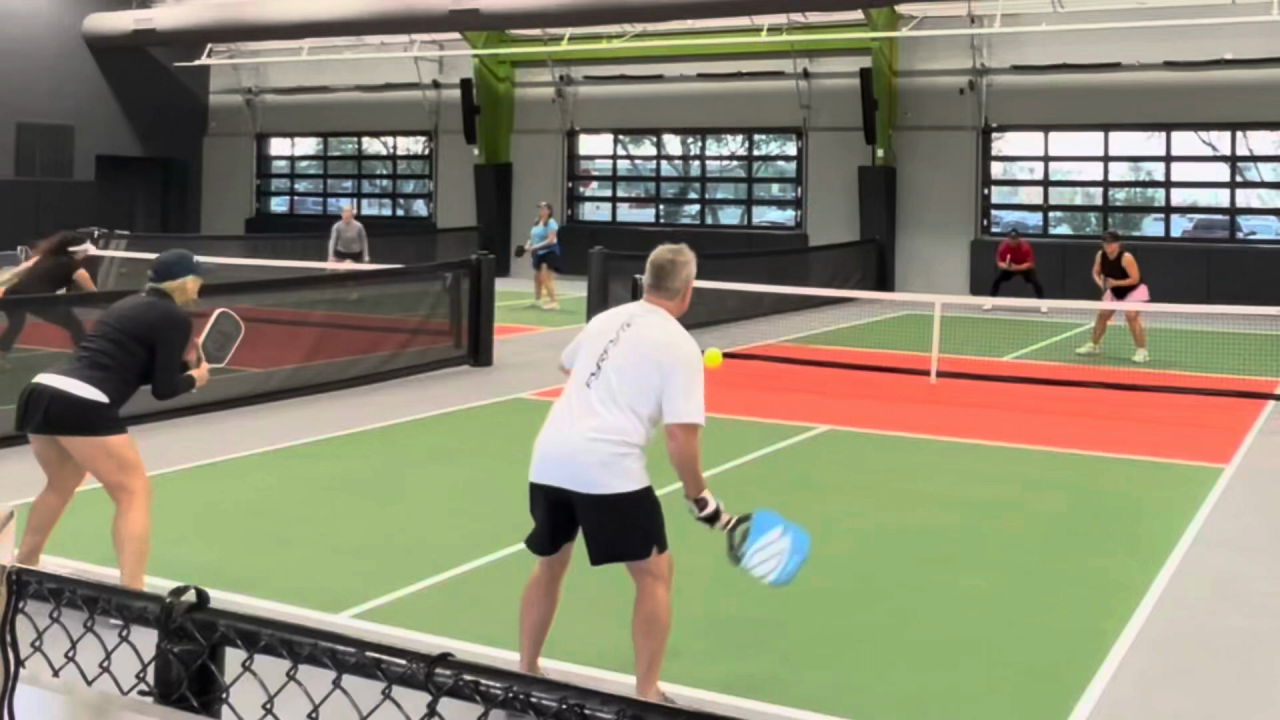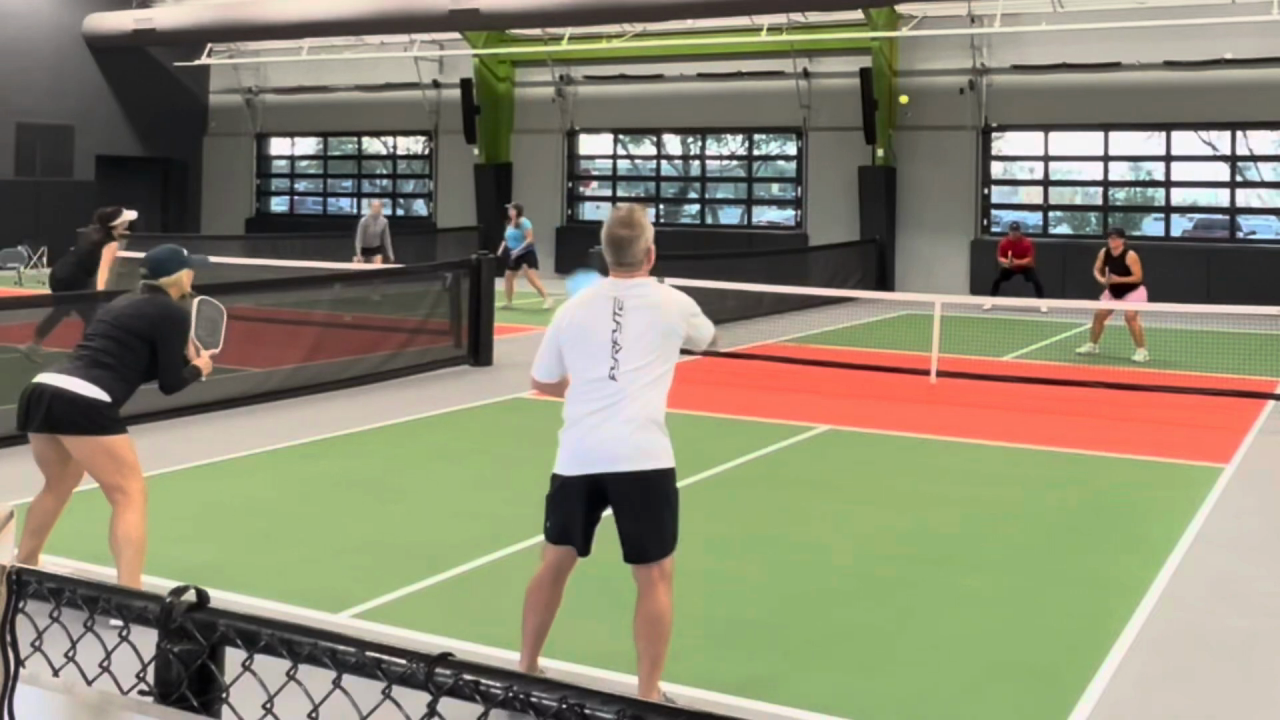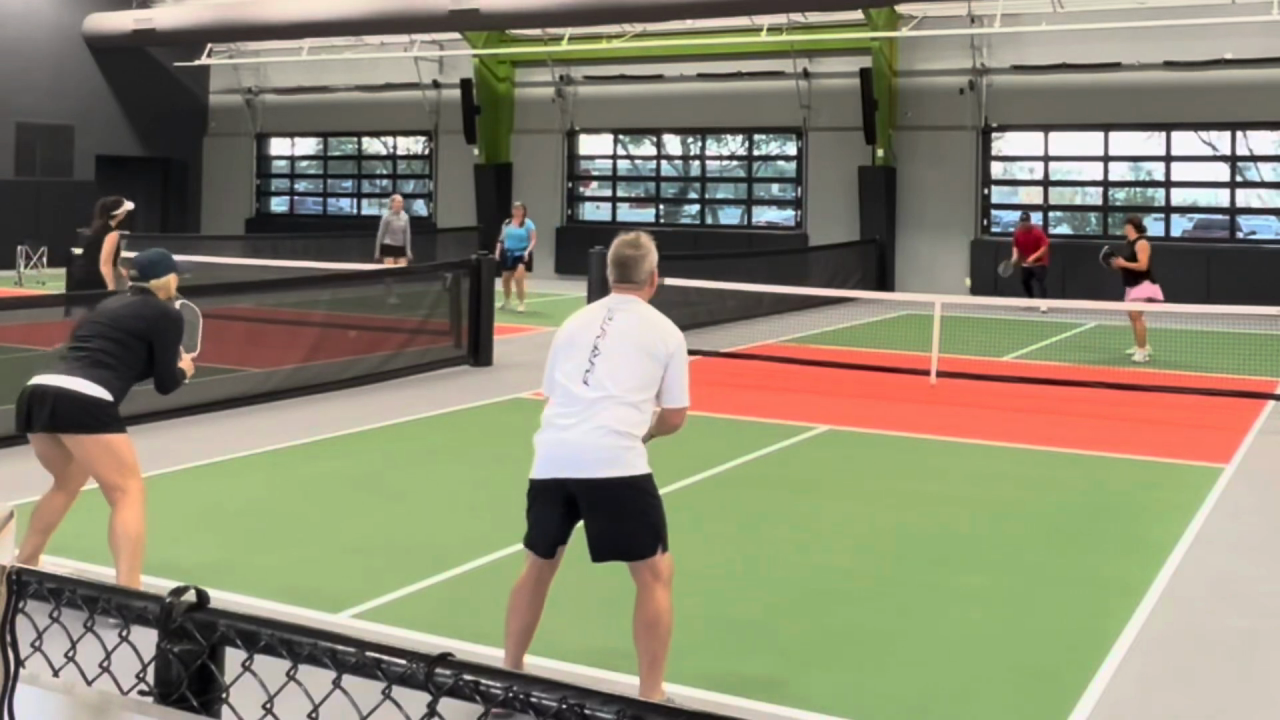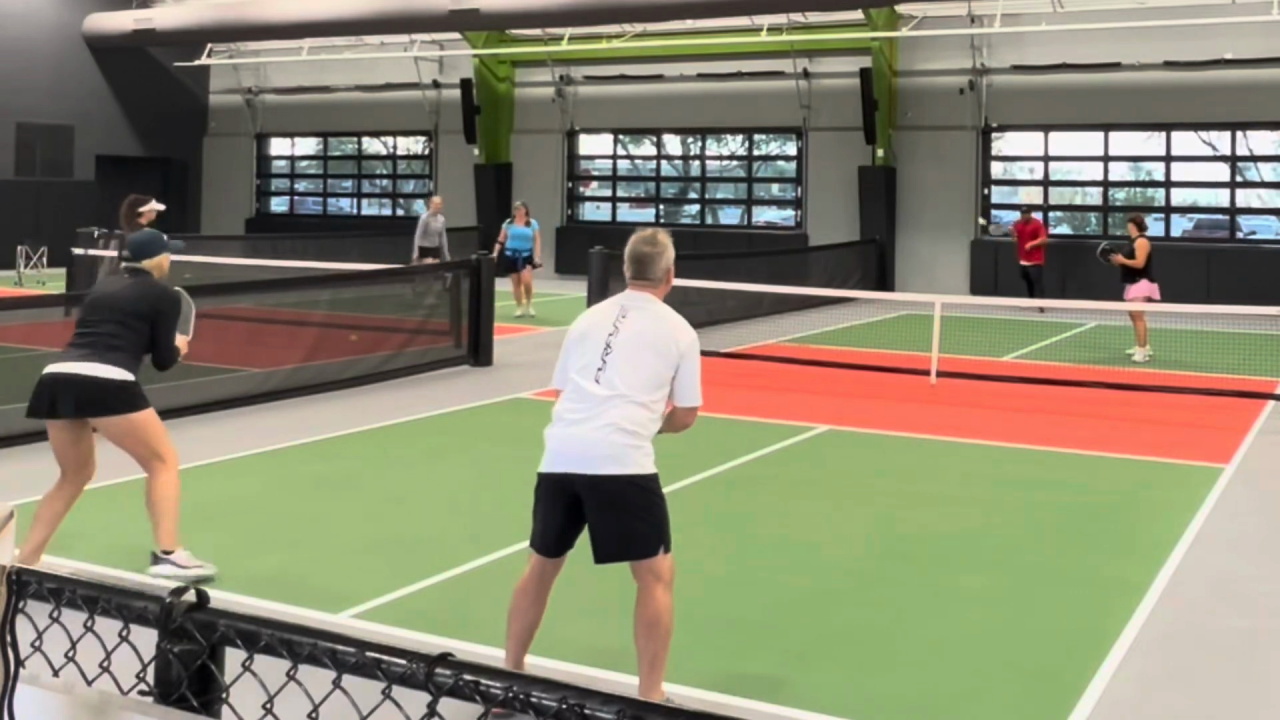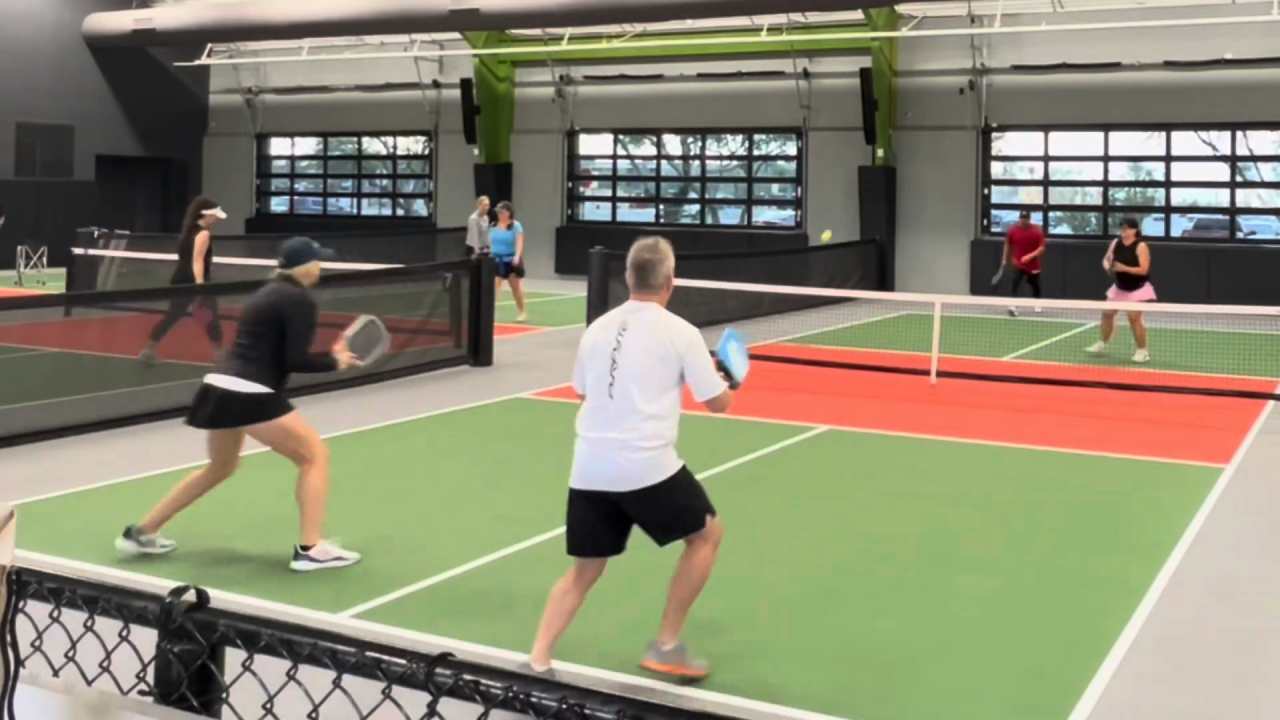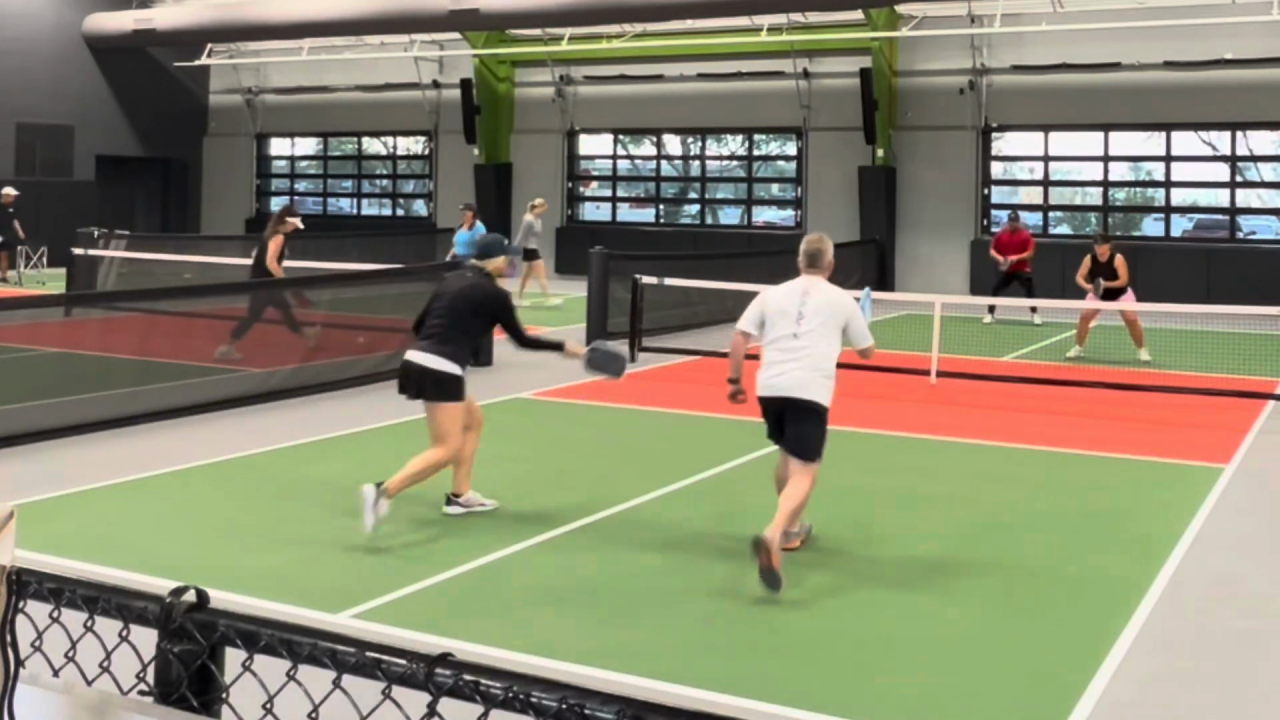
dt=0.7s
person 1, frame 1
left shoulder: (605, 320)
right shoulder: (681, 347)
right elbow: (682, 436)
right wrist: (699, 496)
left hip: (548, 460)
right hip: (608, 469)
left knee: (549, 566)
right knee: (654, 575)
left ankle: (525, 675)
right ankle: (647, 697)
person 1, frame 2
left shoulder: (571, 309)
right shoulder: (672, 304)
left elbow: (544, 385)
right elbow: (706, 339)
left hip: (578, 456)
right hip: (642, 457)
left knee: (555, 562)
right knee: (655, 577)
left ankle: (525, 672)
right ankle: (648, 698)
person 1, frame 3
left shoulder: (574, 323)
right shoulder: (665, 332)
right elbow: (673, 418)
left hip: (552, 459)
right hip: (616, 464)
left knee: (540, 565)
right knee: (654, 575)
left ankle: (509, 677)
right ankle: (651, 697)
person 1, frame 4
left shoulder: (589, 318)
right shoulder: (678, 330)
right elbow: (684, 417)
left hip: (561, 456)
right hip: (621, 462)
left knee: (542, 565)
right knee: (656, 575)
left ankle: (509, 677)
right ankle: (650, 700)
person 1, frame 5
left shoulder: (597, 330)
right shoulder: (680, 333)
right elbow: (718, 402)
right wrist: (729, 382)
left hip: (589, 470)
right hip: (647, 467)
left knee: (582, 572)
right knee: (706, 535)
left ankle: (536, 664)
right ankle: (666, 647)
person 1, frame 6
left shoulder: (772, 294)
right shoulder: (842, 301)
left elbow: (740, 336)
right elbow: (867, 350)
left wrist: (735, 380)
right wrist: (862, 326)
left hip: (771, 388)
right hip: (809, 392)
left knee: (789, 452)
right knee: (801, 475)
left ankle: (788, 530)
right ankle: (772, 539)
person 2, frame 1
left shoulder: (131, 305)
right shoulder: (174, 318)
right elbow: (163, 389)
left wrist: (186, 364)
right wrist: (193, 378)
left hip: (40, 392)
right hip: (82, 405)
left knee: (62, 483)
right knee: (134, 492)
person 2, frame 2
left shoulder: (126, 302)
right shoulder: (172, 313)
right elbow: (169, 384)
left wrist: (184, 357)
right wrist: (199, 367)
left hip: (40, 392)
right hip: (83, 404)
left knee: (60, 484)
right knee: (130, 494)
person 2, frame 3
left shoulder: (110, 304)
right shoulder: (166, 315)
right elbow: (165, 384)
left wrist: (165, 361)
right wrist: (184, 370)
left hip: (37, 392)
right hip: (83, 402)
left knee: (68, 482)
right knee: (128, 493)
left ankle: (22, 570)
person 2, frame 4
left shoulder: (104, 286)
right shoulder: (164, 295)
right elbow: (162, 361)
left wrist: (163, 342)
right wrist: (178, 348)
left hip: (57, 379)
right hip: (106, 384)
left knee: (74, 476)
right knee: (163, 462)
left ankle: (25, 567)
right ankle: (168, 554)
person 2, frame 5
left shoulder: (268, 293)
right shoulder: (300, 301)
right elbow: (294, 362)
left wrist: (329, 356)
right wrist: (333, 361)
left hip: (219, 389)
right hip: (250, 395)
left knee: (220, 468)
right knee: (315, 456)
left ankle: (141, 533)
right ankle: (310, 549)
person 2, frame 6
left shoulder: (453, 279)
right shoulder: (495, 294)
left elbow: (419, 325)
right elbow: (520, 339)
right wrist: (564, 347)
left hip: (417, 362)
right hip: (441, 370)
left knee: (473, 421)
right knee: (447, 450)
left ankle: (460, 495)
right ankle: (382, 491)
